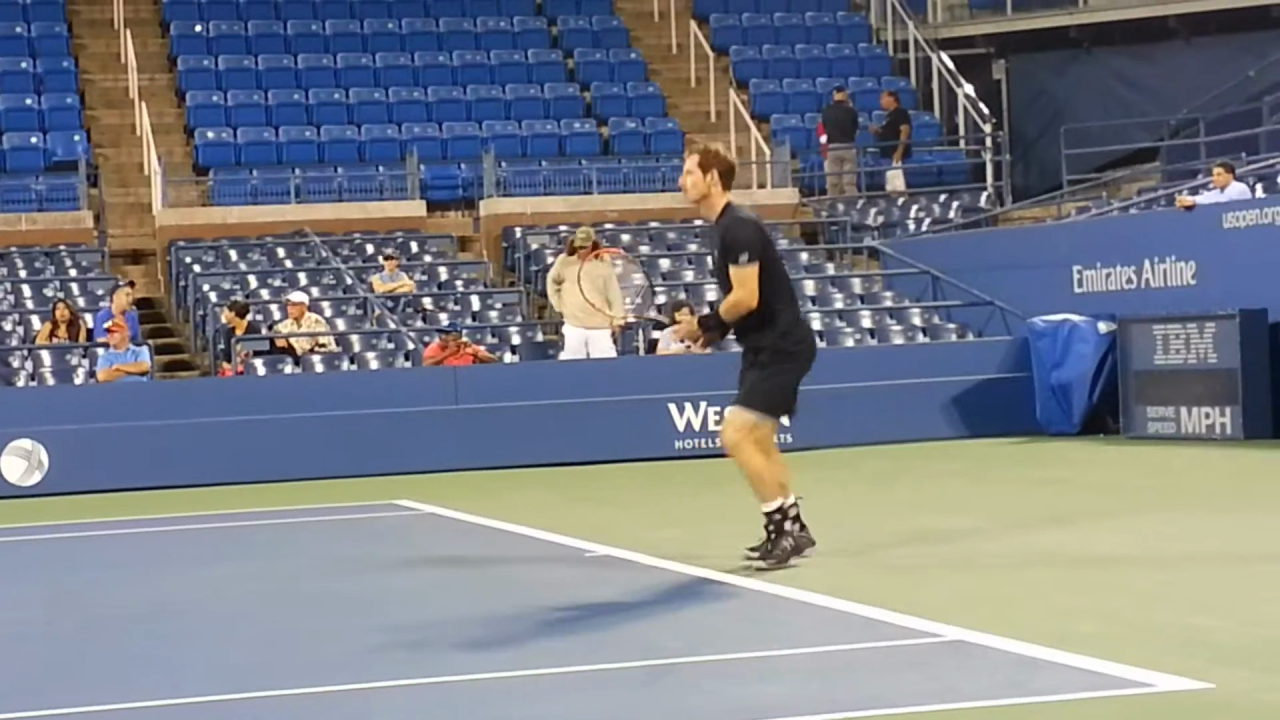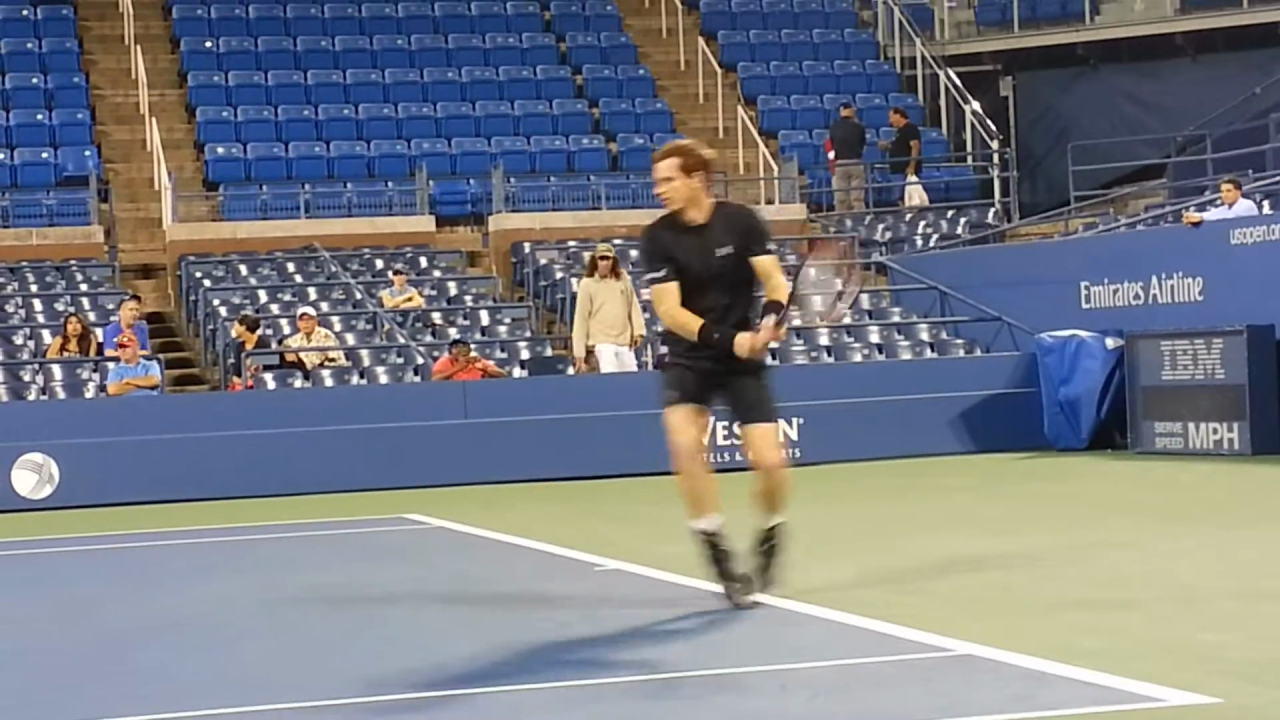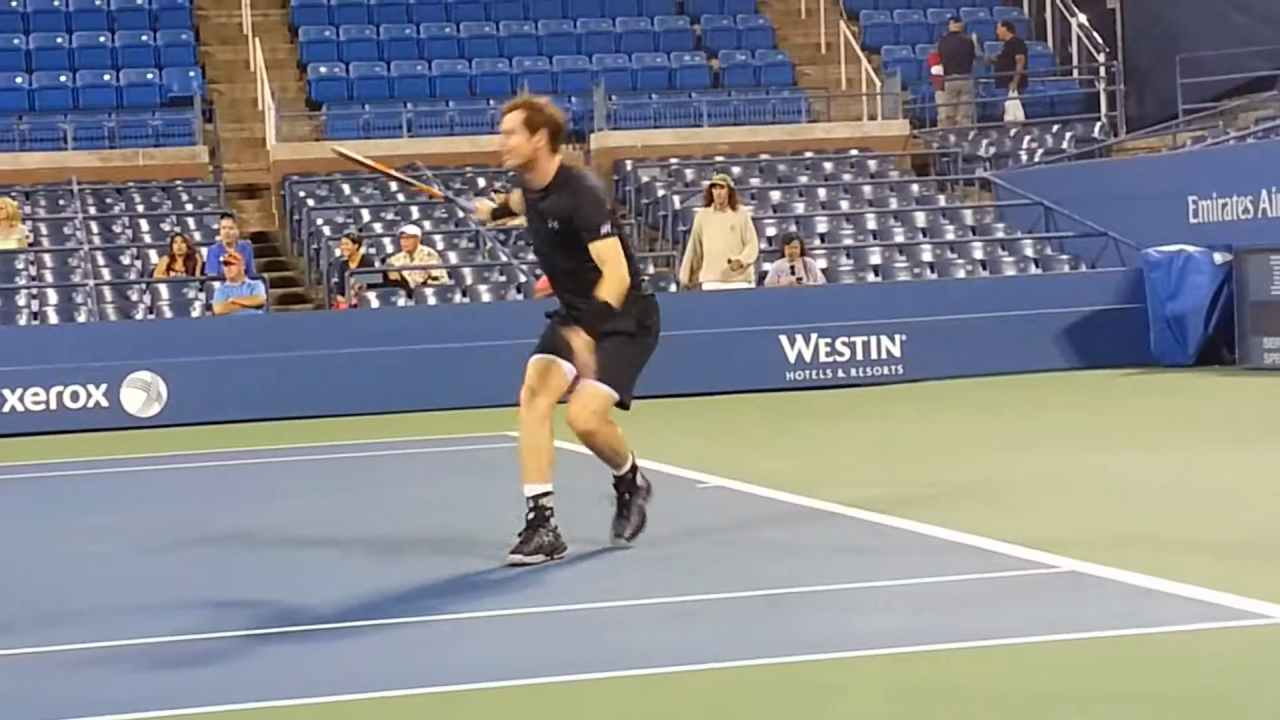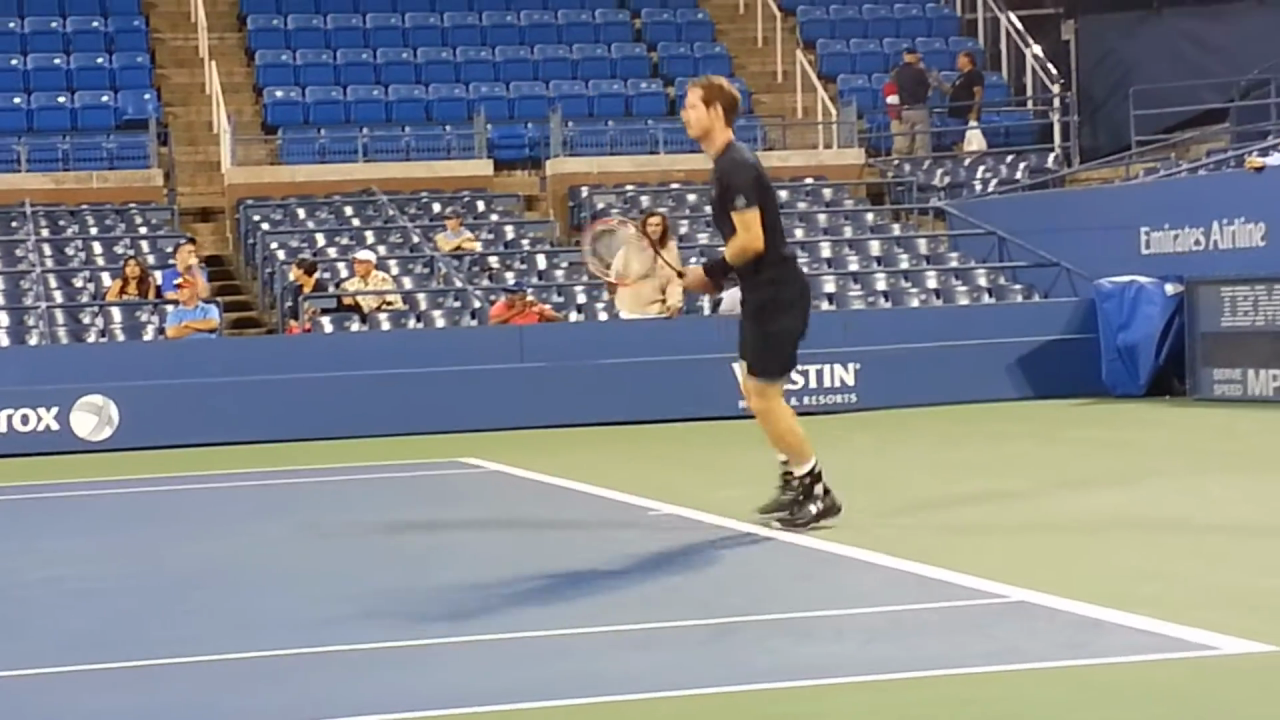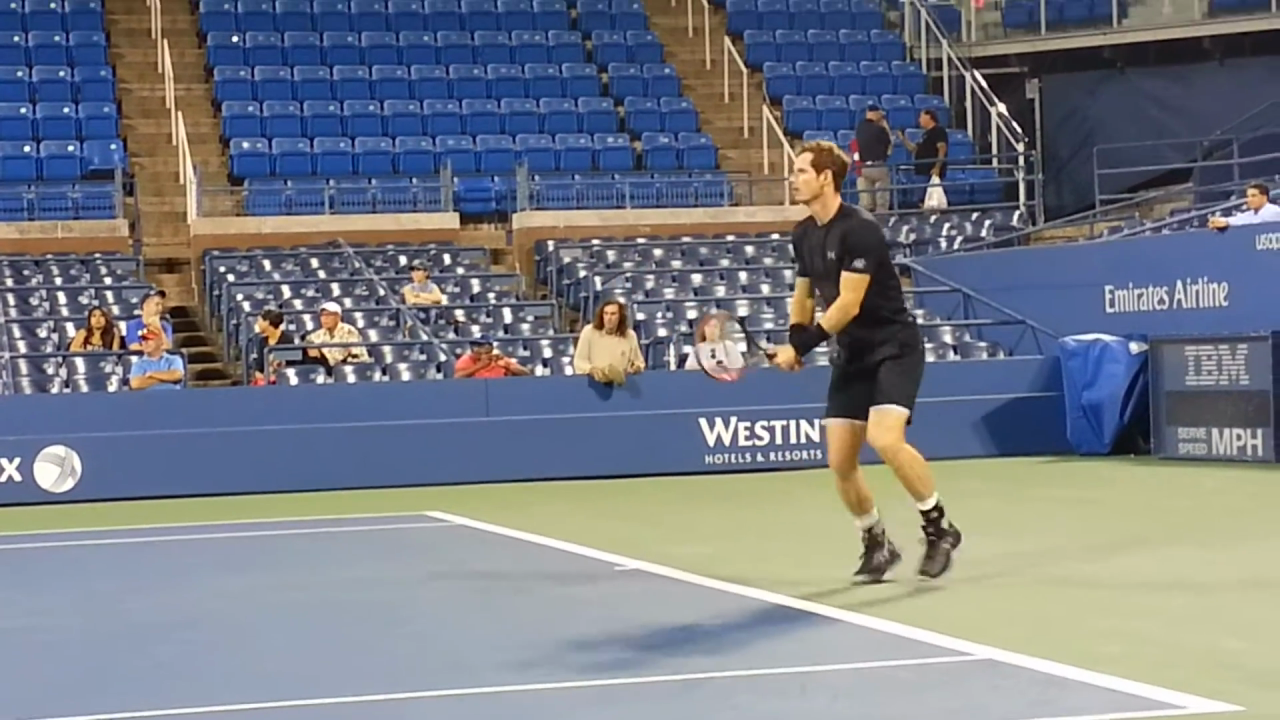
dt=1s
person 1, frame 1
left shoulder: (737, 227)
right shoulder: (722, 226)
left elbow: (748, 298)
left wrist: (706, 324)
right wrist: (713, 328)
left hip: (782, 347)
right hip: (765, 347)
left knee: (738, 438)
right knee: (755, 441)
left ankle: (786, 527)
right ankle: (786, 527)
person 1, frame 2
left shoulder: (741, 220)
right shoulder: (658, 238)
left elbow: (774, 279)
right elbow: (668, 312)
left wrist: (771, 322)
right wrist: (728, 339)
left hip: (742, 361)
right hip: (687, 358)
left knee: (770, 459)
right knee: (686, 445)
left ankle: (771, 537)
right ankle: (717, 550)
person 1, frame 3
left shoulder: (582, 195)
right shoulder: (530, 184)
left elbow: (617, 274)
left wrist: (587, 331)
right wrist: (498, 208)
left hip: (624, 318)
right hip: (572, 315)
left knee: (586, 417)
right knee: (533, 398)
left ankle: (630, 481)
right ankle: (540, 525)
person 1, frame 4
left shoulder: (736, 167)
right shoulder: (727, 164)
left elbow: (751, 240)
left wrist: (709, 272)
right wrist: (717, 272)
left hip: (776, 296)
right hip: (765, 295)
left knee: (761, 399)
right knee: (762, 394)
left ankle: (815, 493)
right ankle: (799, 486)
person 1, frame 5
left shoulder: (861, 229)
right shoulder: (803, 233)
left elbow: (848, 304)
right elbow: (803, 296)
left wrist: (798, 346)
right wrist: (793, 337)
left hip: (895, 344)
right hip: (851, 352)
left knee: (885, 438)
right knee: (840, 460)
left ankle: (938, 524)
right ankle: (877, 544)
